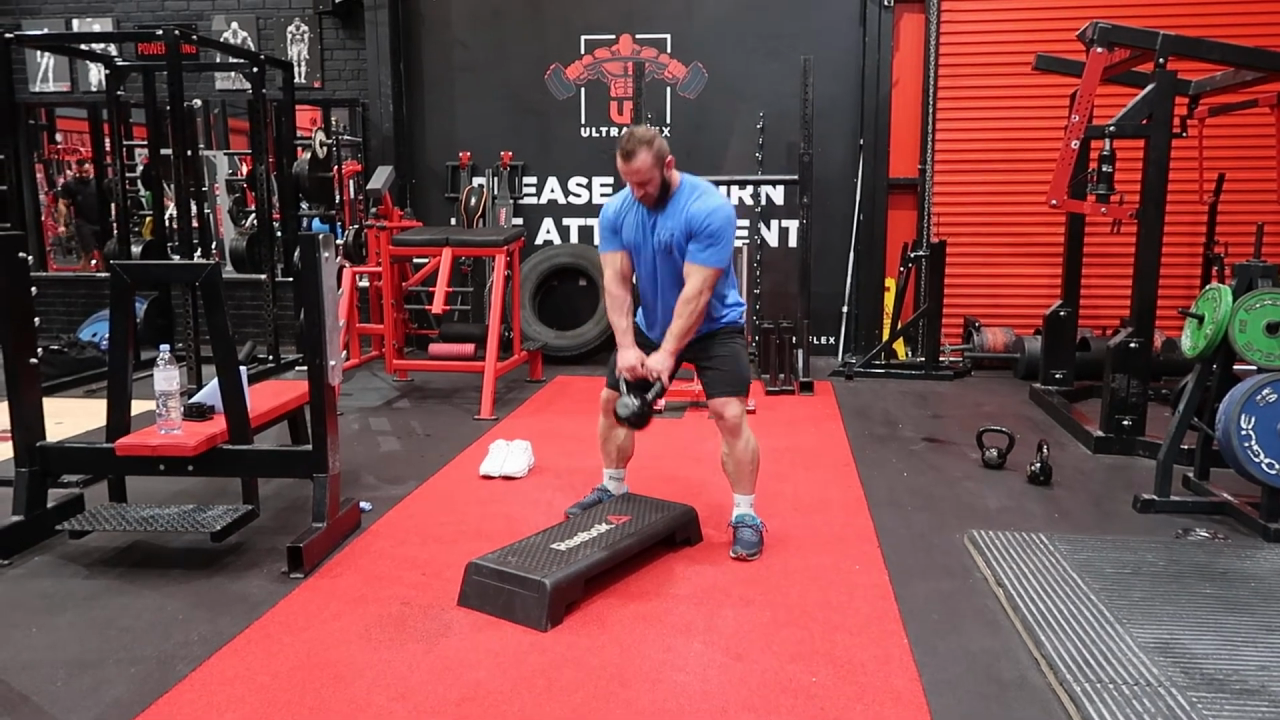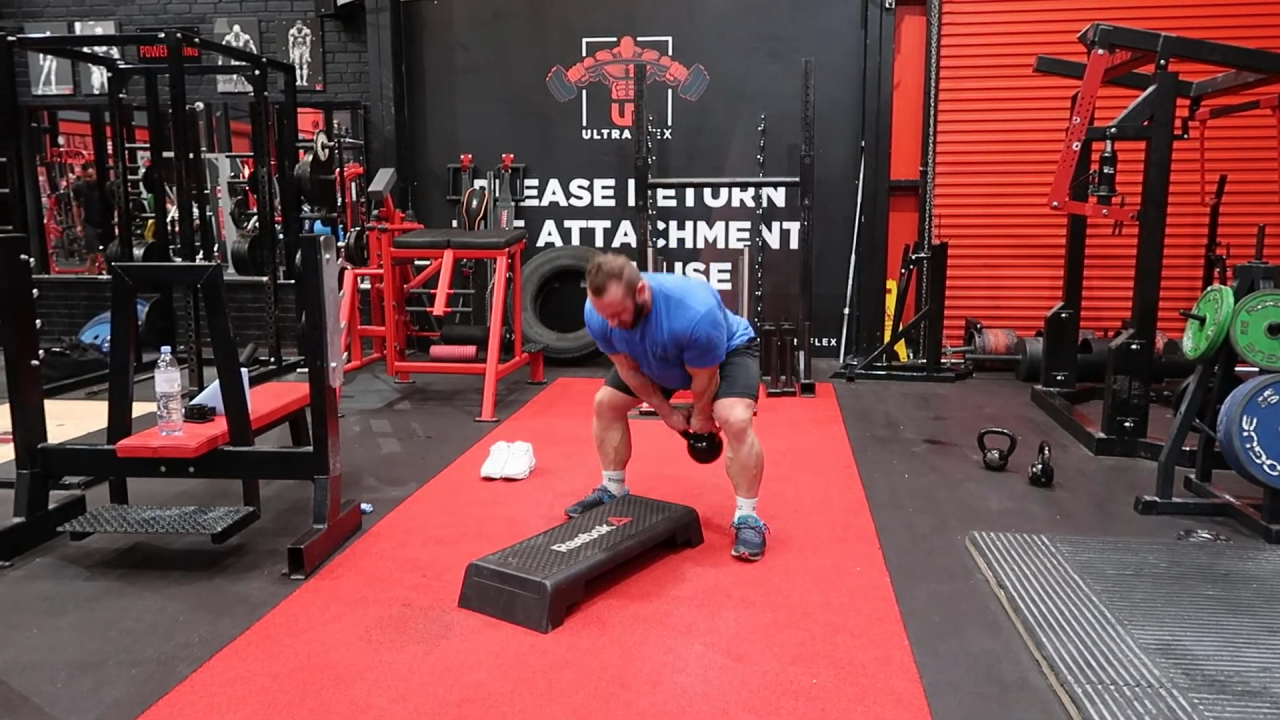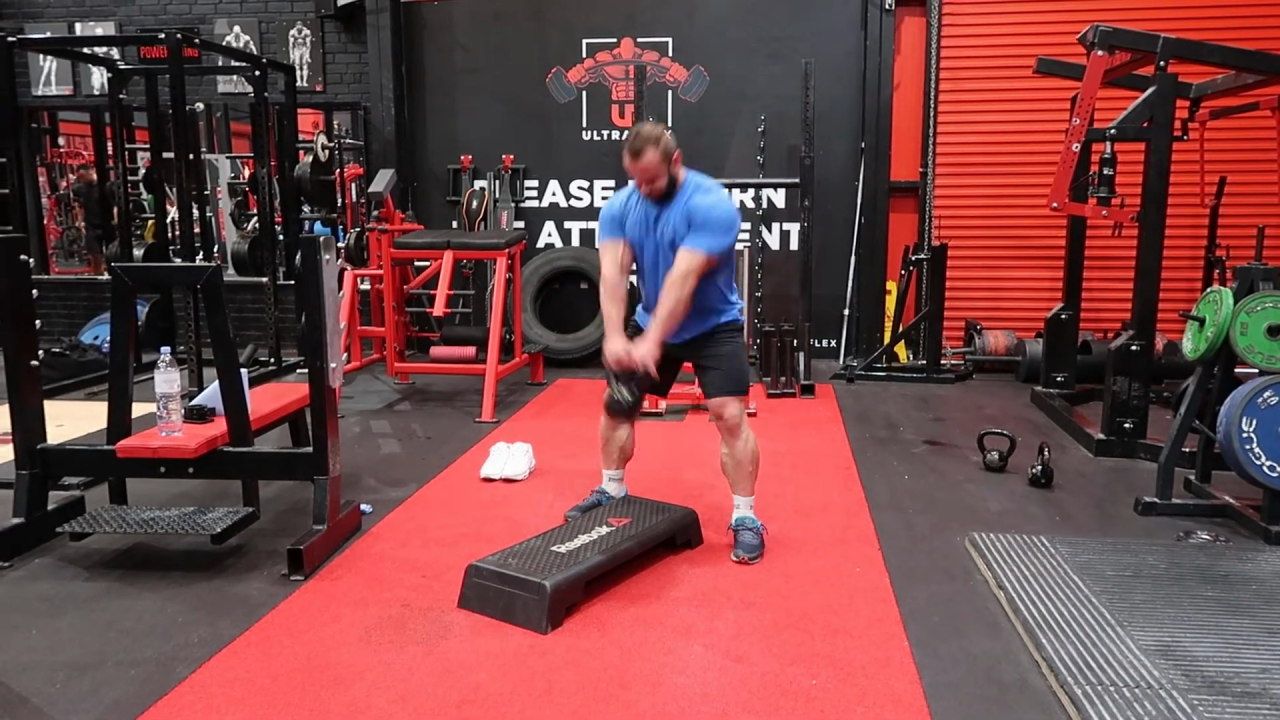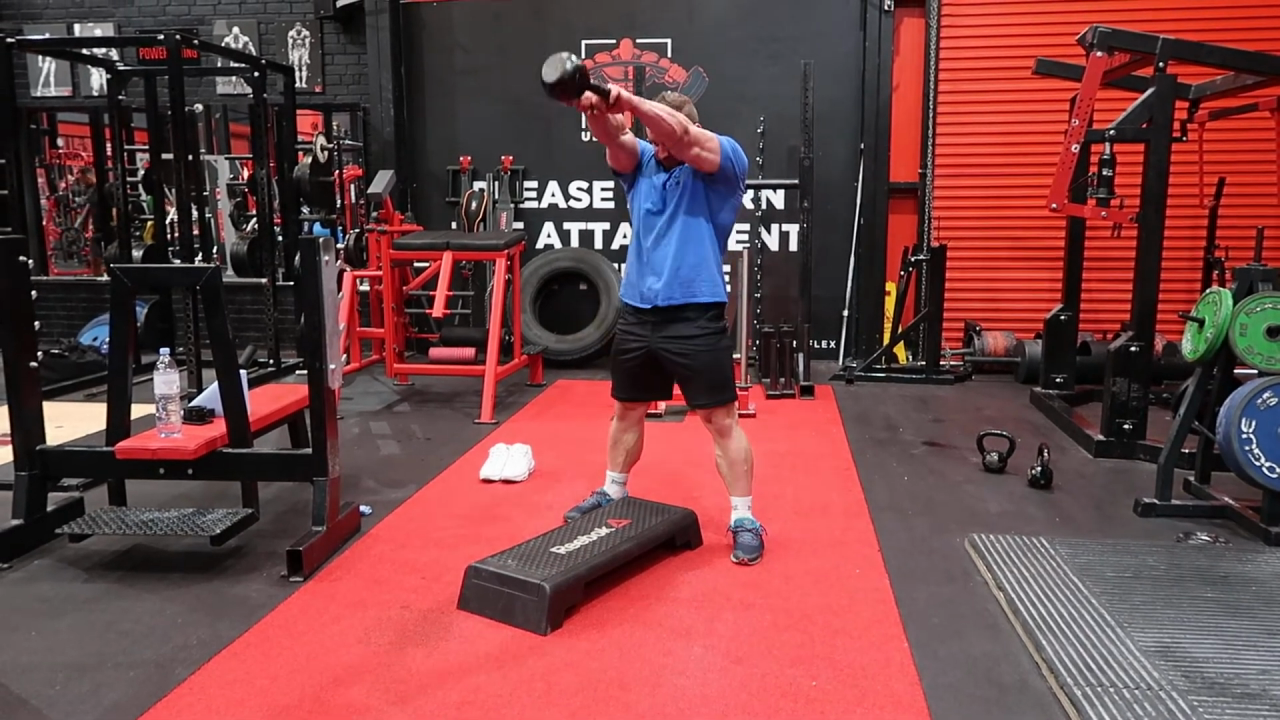
dt=0.4s
person 1, frame 1
left shoulder: (709, 208)
right shoulder: (616, 211)
left elbow: (697, 293)
right elbow: (616, 282)
left wrist: (668, 353)
right wrist: (626, 346)
left hip: (714, 326)
right hip: (651, 326)
left knee: (729, 415)
right knee: (612, 401)
left ankle: (745, 515)
right ankle: (612, 489)
person 1, frame 2
left shoulder: (694, 311)
right shoulder: (597, 314)
left elbow: (704, 378)
right elbow: (629, 369)
left wrist: (701, 418)
right wrist: (667, 412)
left hip: (726, 351)
left knee: (736, 420)
right knee: (605, 402)
left ankle: (747, 518)
right ankle: (612, 489)
person 1, frame 3
left shoulder: (713, 205)
right shoulder: (620, 207)
left elbow: (684, 277)
right elbow: (612, 274)
left wrist: (652, 343)
right wrist: (614, 337)
left hip: (714, 325)
right hip: (650, 323)
left knee: (730, 416)
right knee: (615, 403)
left ankle: (745, 517)
right ankle: (611, 492)
person 1, frame 4
left shoulder: (724, 160)
right shoulder: (639, 163)
left elbow: (680, 135)
right elbow: (615, 142)
left wrist: (628, 100)
right wrist: (599, 113)
left hip: (696, 317)
right hip: (637, 314)
left knee: (719, 419)
right knee: (627, 410)
left ankle: (743, 519)
right ankle: (612, 493)
